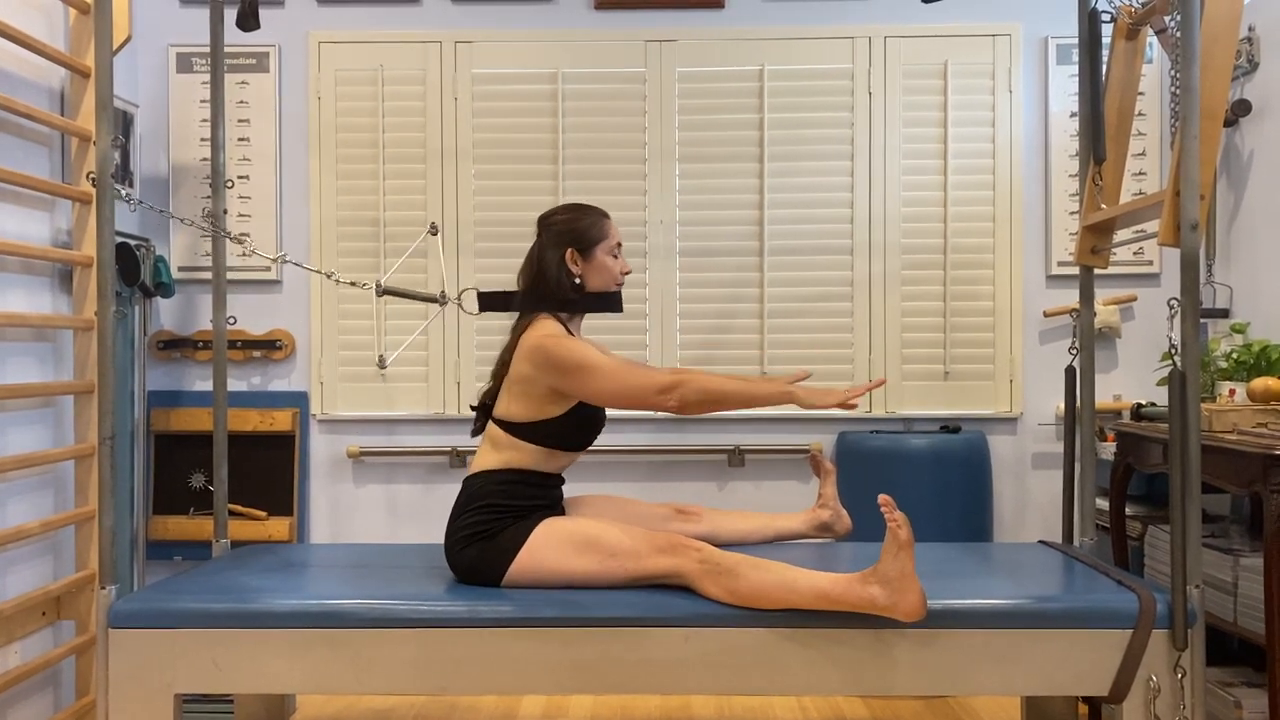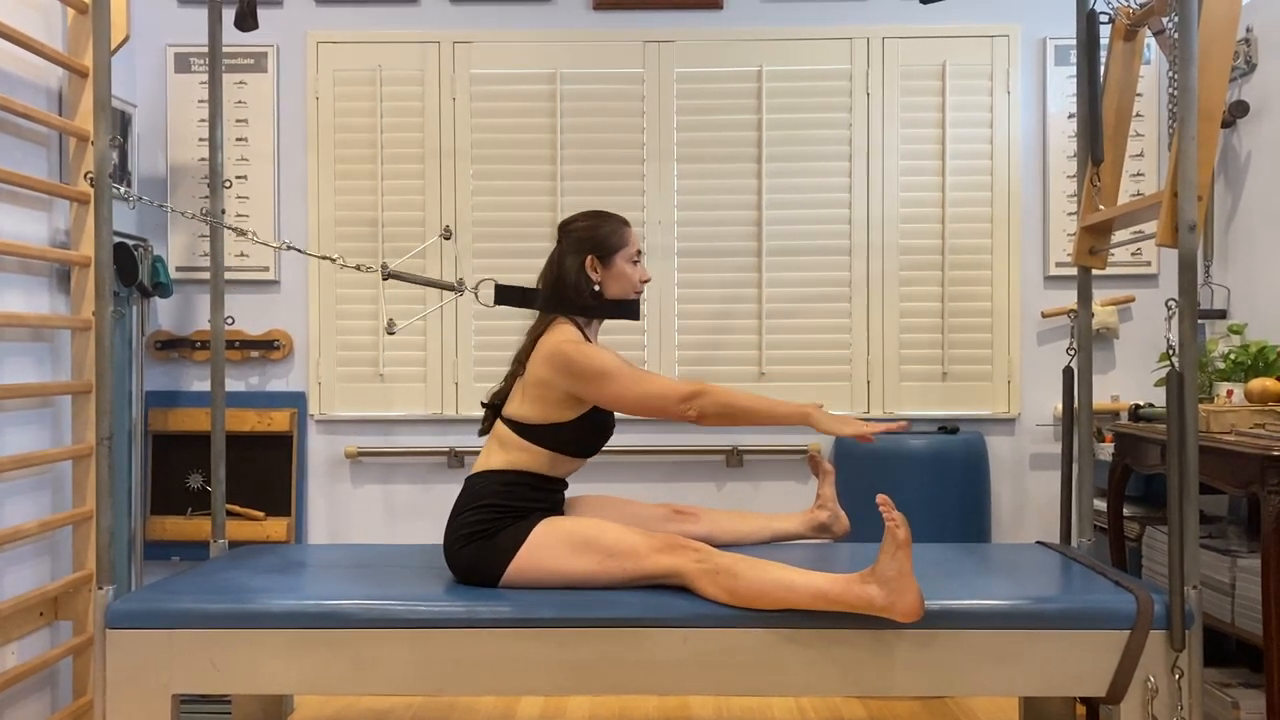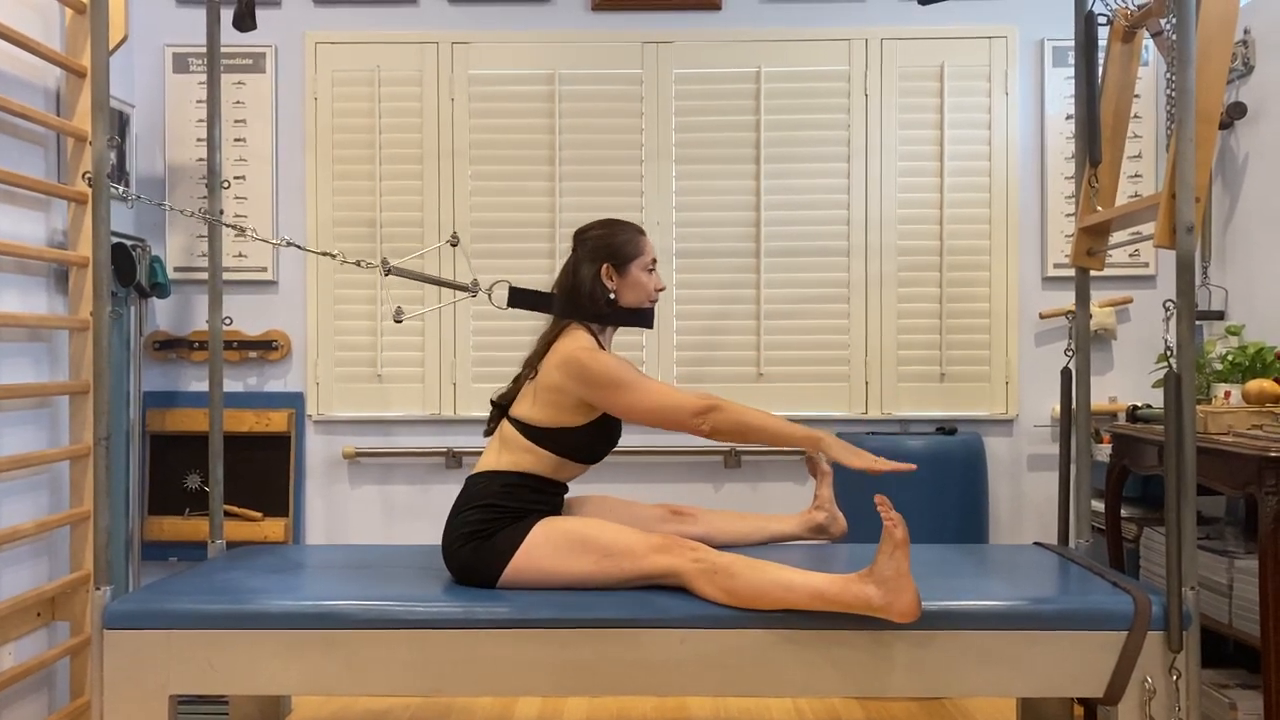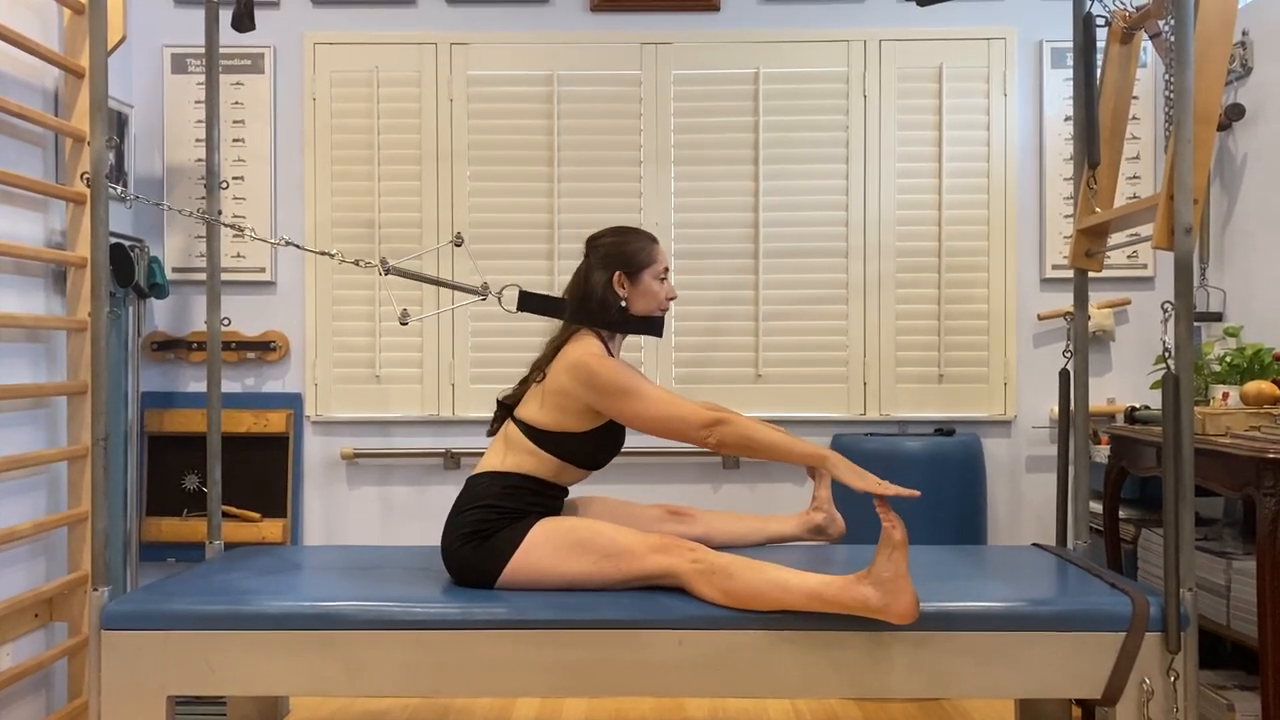
dt=0.3s
person 1, frame 1
left shoulder: (558, 335)
right shoulder: (548, 344)
left elbow: (659, 381)
right elbow: (671, 393)
left wrist: (770, 386)
right wrist: (789, 392)
left hip: (528, 514)
right hip: (493, 534)
left knee: (681, 518)
right knee: (682, 558)
left ankle: (814, 520)
right ankle: (872, 594)
person 1, frame 2
left shoulder: (571, 338)
right shoulder: (568, 350)
left elbow: (676, 396)
right elbow: (692, 404)
left wrist: (791, 411)
right wrist: (809, 416)
left hip: (528, 514)
right hip: (492, 533)
left knee: (679, 519)
right knee: (681, 557)
left ankle: (810, 520)
right ankle: (870, 593)
person 1, frame 3
left shoulder: (584, 346)
right shoulder: (581, 358)
left elbow: (691, 405)
right elbow: (704, 417)
left wrist: (802, 435)
right wrist: (820, 441)
left hip: (525, 516)
right hip: (491, 534)
left knee: (677, 519)
right knee: (680, 558)
left ankle: (808, 522)
person 1, frame 4
left shoulder: (591, 351)
right shoulder: (589, 364)
left elbow: (698, 412)
right elbow: (711, 431)
left wrist: (797, 445)
right wrist: (826, 458)
left hip: (525, 517)
right hip: (490, 535)
left knee: (677, 520)
right knee: (677, 558)
left ankle: (807, 522)
